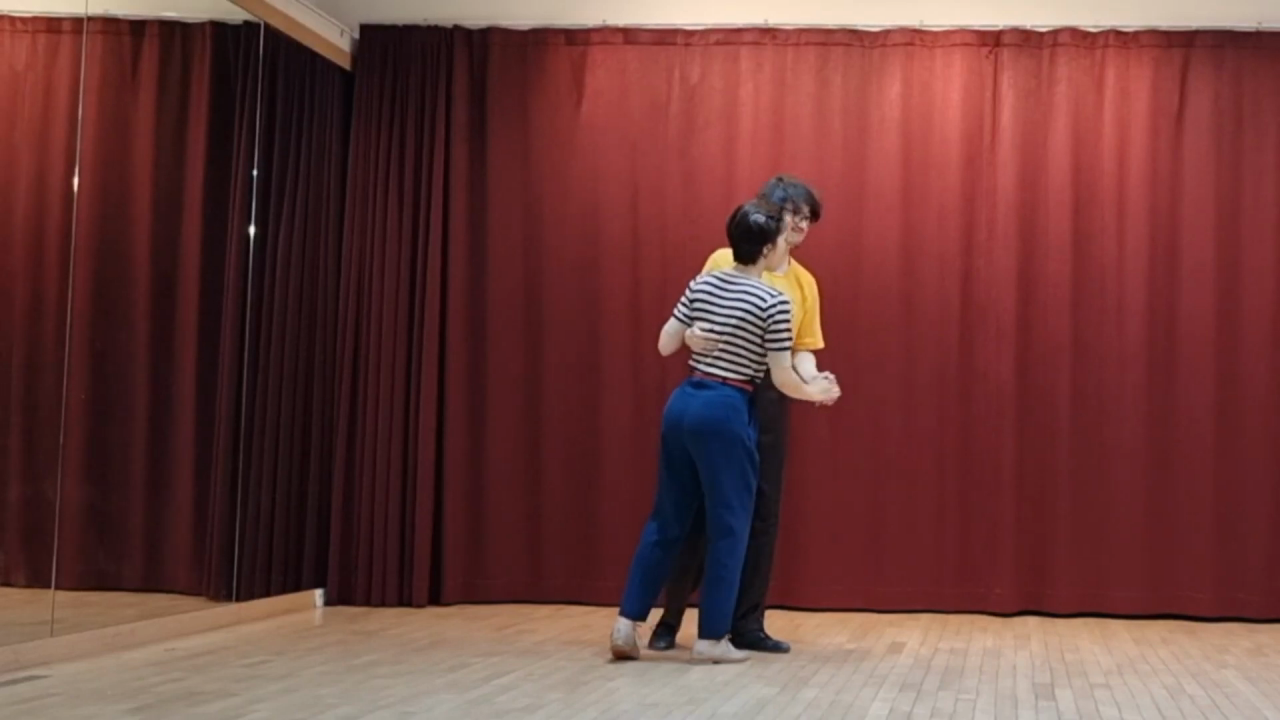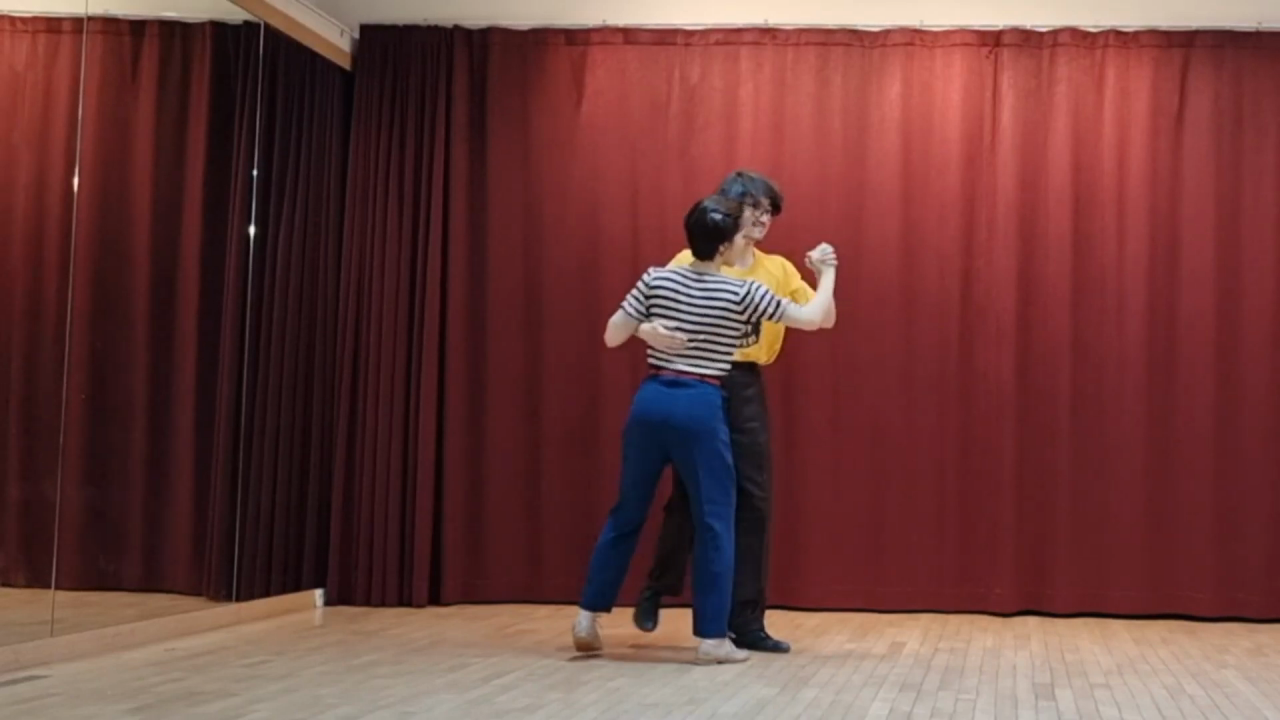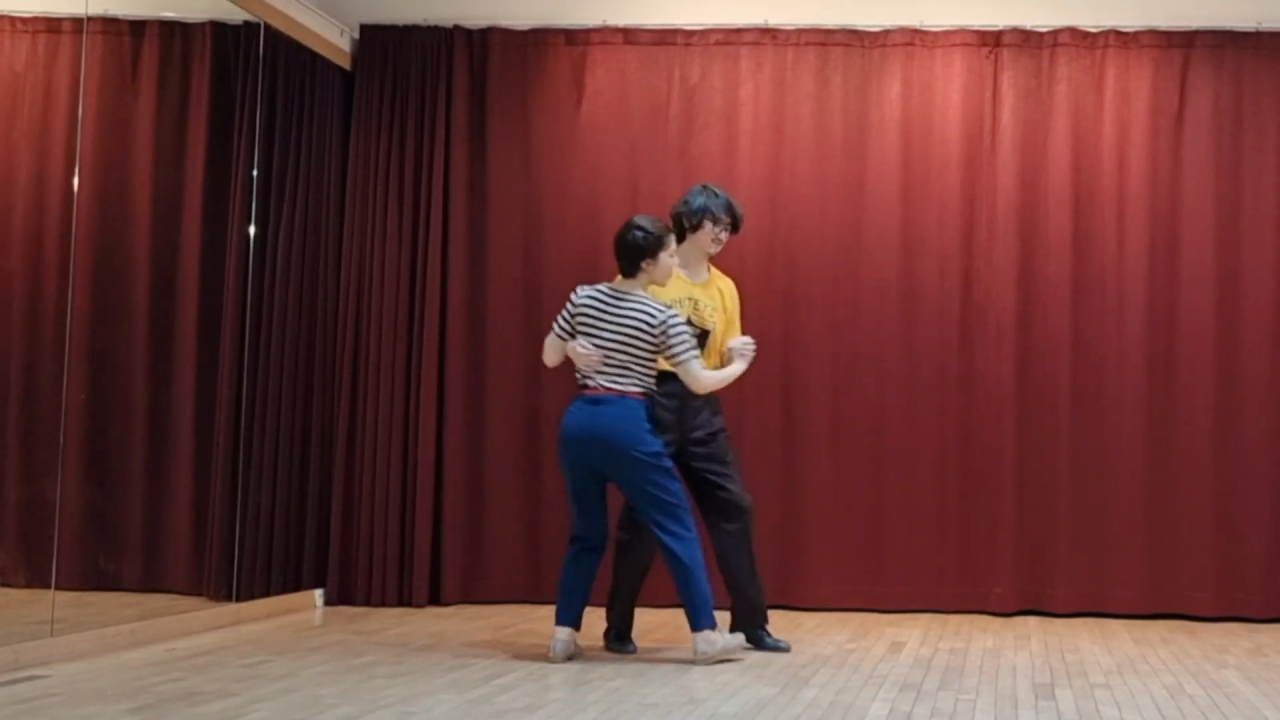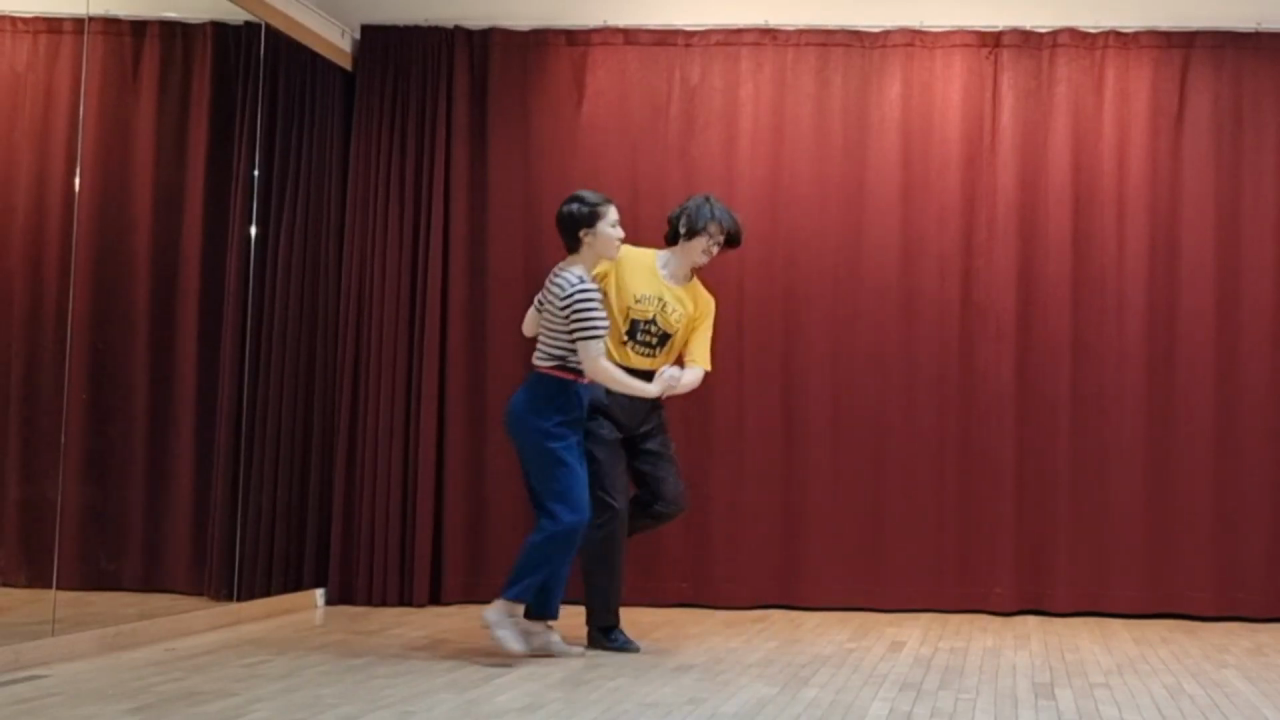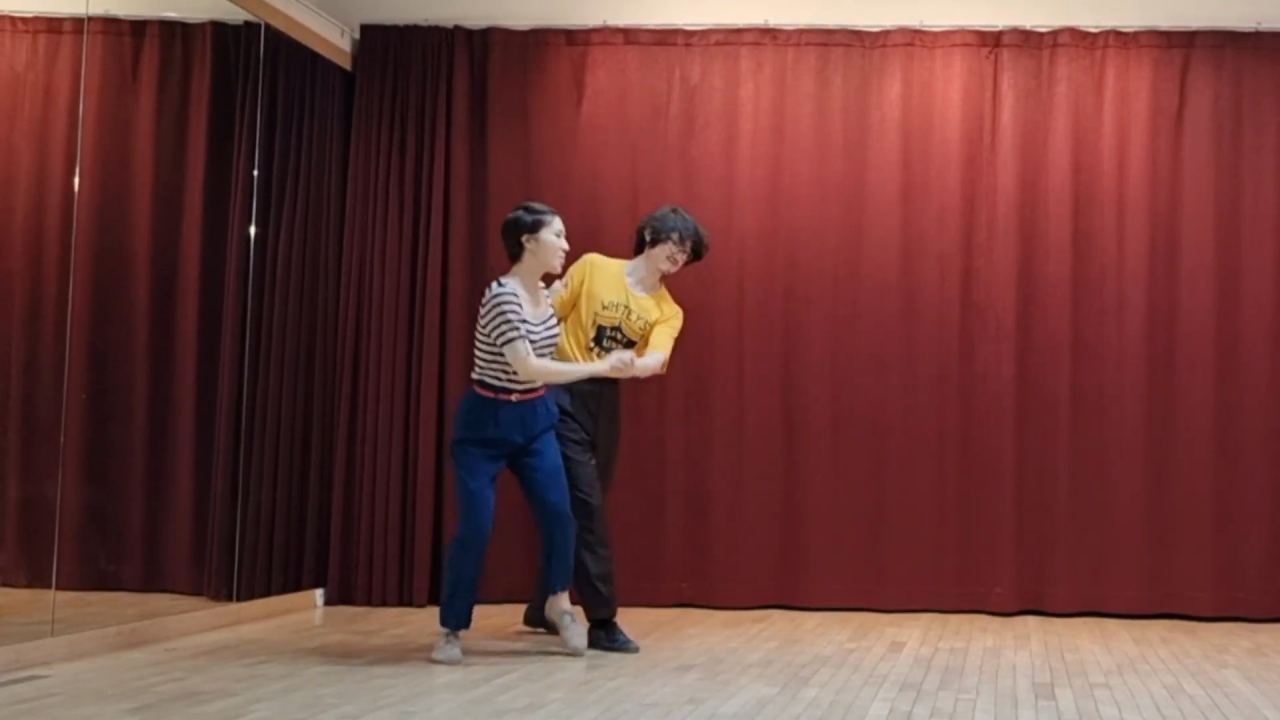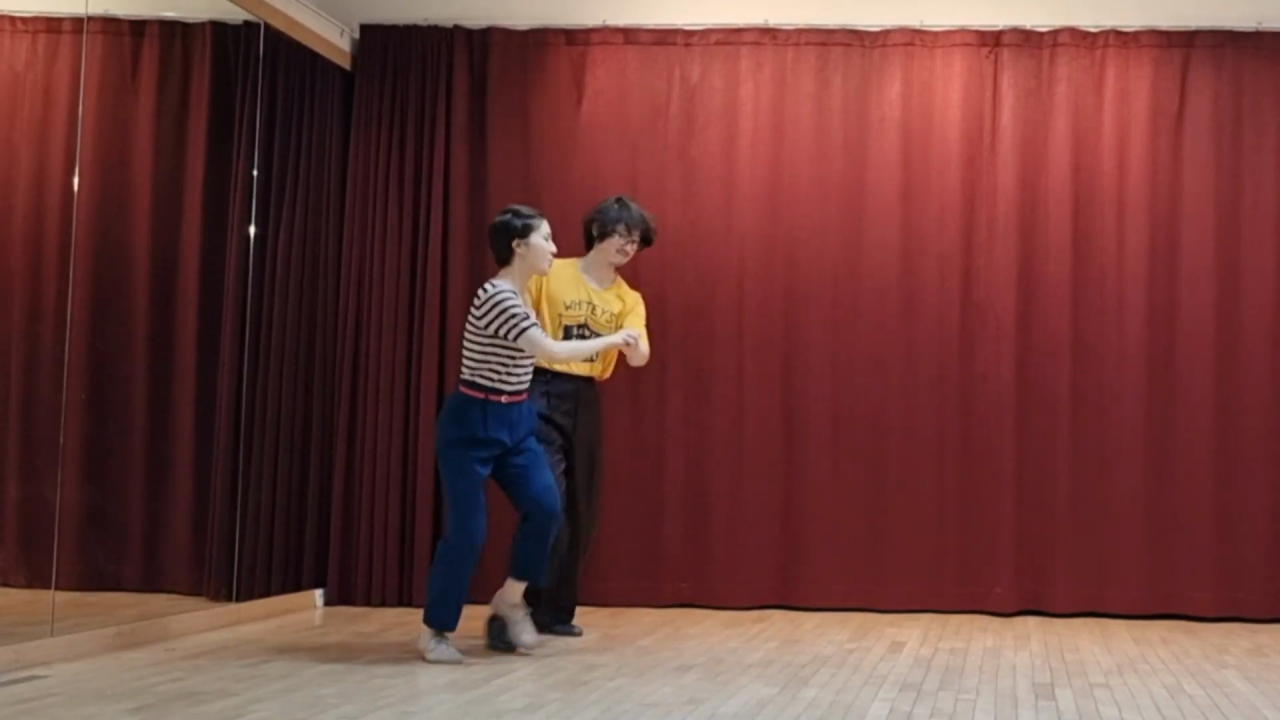
dt=0.3s
person 1, frame 1
left shoulder: (804, 282)
right shoulder: (725, 262)
left elbow: (803, 348)
right elbow: (690, 320)
left wrist: (813, 379)
right wrist: (691, 335)
left hip: (768, 400)
left knee: (762, 512)
left ankle: (746, 624)
right ankle: (670, 618)
person 1, frame 2
left shoulder: (778, 269)
right shoulder: (692, 261)
left elbow: (823, 320)
left wrist: (826, 275)
right wrist: (648, 328)
left hip: (748, 391)
left knee: (754, 506)
right knee: (689, 496)
left ankle: (746, 623)
right ankle: (657, 590)
person 1, frame 3
left shoulder: (725, 289)
left elbow: (729, 357)
right wrist: (577, 348)
left hip: (700, 405)
right hip: (650, 399)
left knee: (733, 506)
right knee: (642, 514)
left ankle: (750, 623)
right ankle: (618, 627)
person 1, frame 4
left shoulder: (702, 304)
right shoulder: (624, 261)
left elbow: (697, 368)
left wrist: (682, 380)
left hip: (645, 400)
right hip: (599, 392)
left knee: (670, 498)
right knee: (610, 503)
left ankle: (591, 544)
right ankle: (603, 625)
person 1, frame 5
left shoulder: (669, 312)
right shoulder: (592, 268)
left elbow: (657, 359)
right elbow: (547, 314)
left wrist: (635, 364)
left hip: (605, 403)
right hip: (563, 393)
left knee: (577, 507)
right knee: (586, 502)
left ankle: (545, 608)
right ankle: (602, 622)
person 1, frame 6
left shoulder: (629, 301)
right shoulder: (549, 273)
left elbow: (640, 355)
left wrist: (635, 344)
left hip: (586, 403)
right hip: (540, 394)
left knee: (581, 514)
left ankle: (555, 610)
person 2, frame 1
left shoulder: (702, 284)
right shoulder: (774, 302)
left elbow: (665, 345)
right elbow: (781, 379)
right wrist: (815, 391)
left hip: (682, 402)
right hip: (724, 412)
left knee: (666, 518)
right knee: (729, 524)
left ankle: (627, 623)
right ankle: (711, 638)
person 2, frame 2
left shoulder: (655, 279)
right shoulder: (742, 293)
left elbow: (612, 336)
right elbow: (810, 318)
right wrist: (827, 275)
left hip: (650, 402)
right hip: (700, 409)
left knee: (627, 515)
right knee: (715, 525)
left ankle: (587, 618)
right ankle: (711, 637)
person 2, frame 3
left shoulder: (583, 297)
right shoulder: (662, 318)
left elbow: (550, 356)
right elbow: (700, 383)
right wrist: (739, 363)
left hip: (578, 421)
right hip: (624, 425)
left knee: (588, 533)
right knee: (676, 526)
left ankle: (565, 633)
right ankle: (705, 633)
person 2, frame 4
left shoulder: (561, 278)
right shoulder: (580, 292)
left elbow: (528, 327)
right elbow: (595, 368)
right wrist: (651, 389)
left hip: (554, 406)
right hip: (546, 408)
left knee: (562, 516)
right knee: (569, 514)
left ankle: (539, 625)
right ankle: (505, 607)
person 2, frame 5
left shoulder: (543, 294)
right shoulder: (501, 298)
right elbow: (527, 368)
right wrist: (601, 366)
left hip: (534, 418)
right hip: (485, 423)
left knee: (557, 508)
right knee: (475, 527)
left ankle: (558, 601)
right ankle: (451, 630)
person 2, frame 6
left shoulder: (512, 297)
right shoulder: (499, 299)
right elbow: (551, 353)
right wrist: (612, 339)
left hip: (512, 422)
right hip: (469, 424)
left knee: (546, 508)
right knee: (465, 532)
left ankle: (512, 596)
right ankle: (434, 629)
